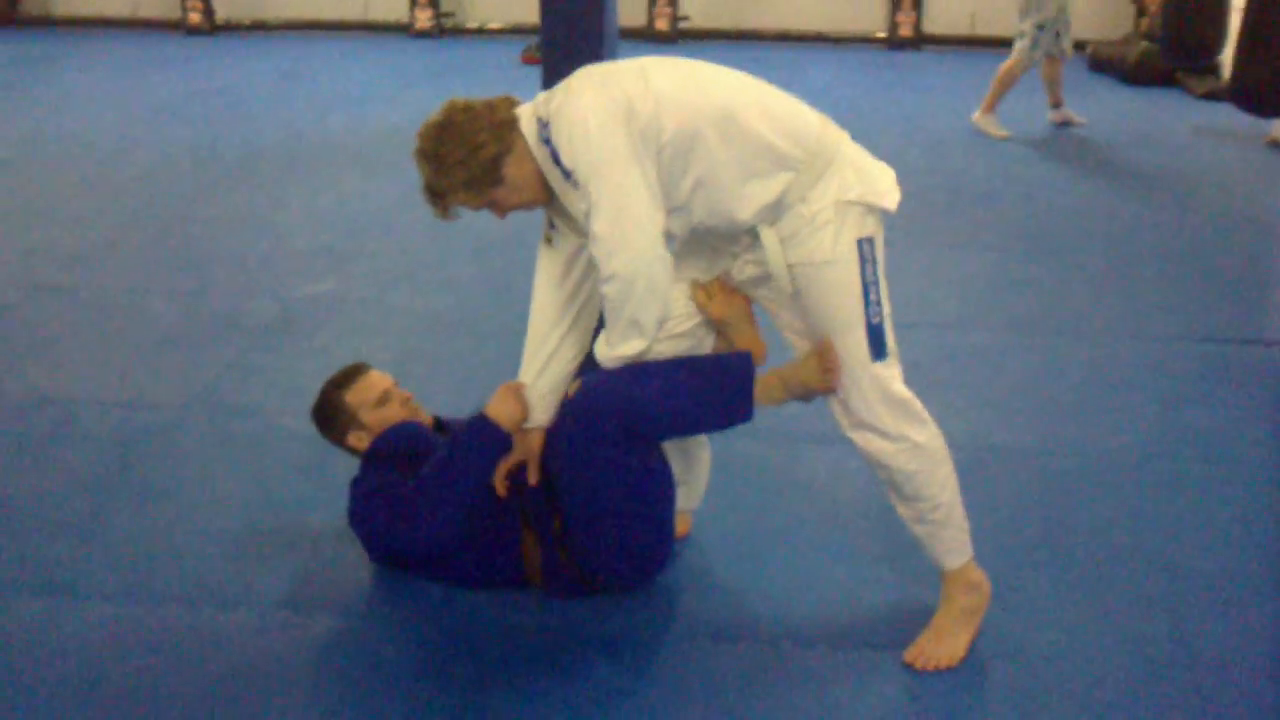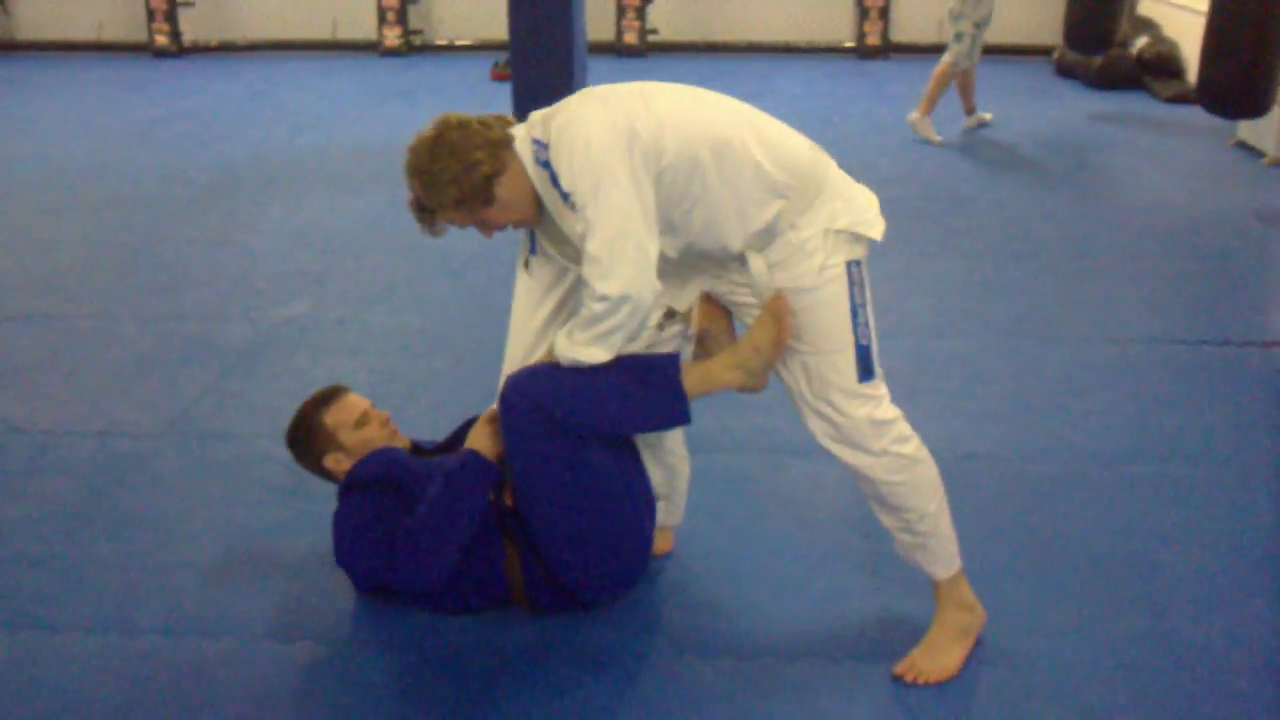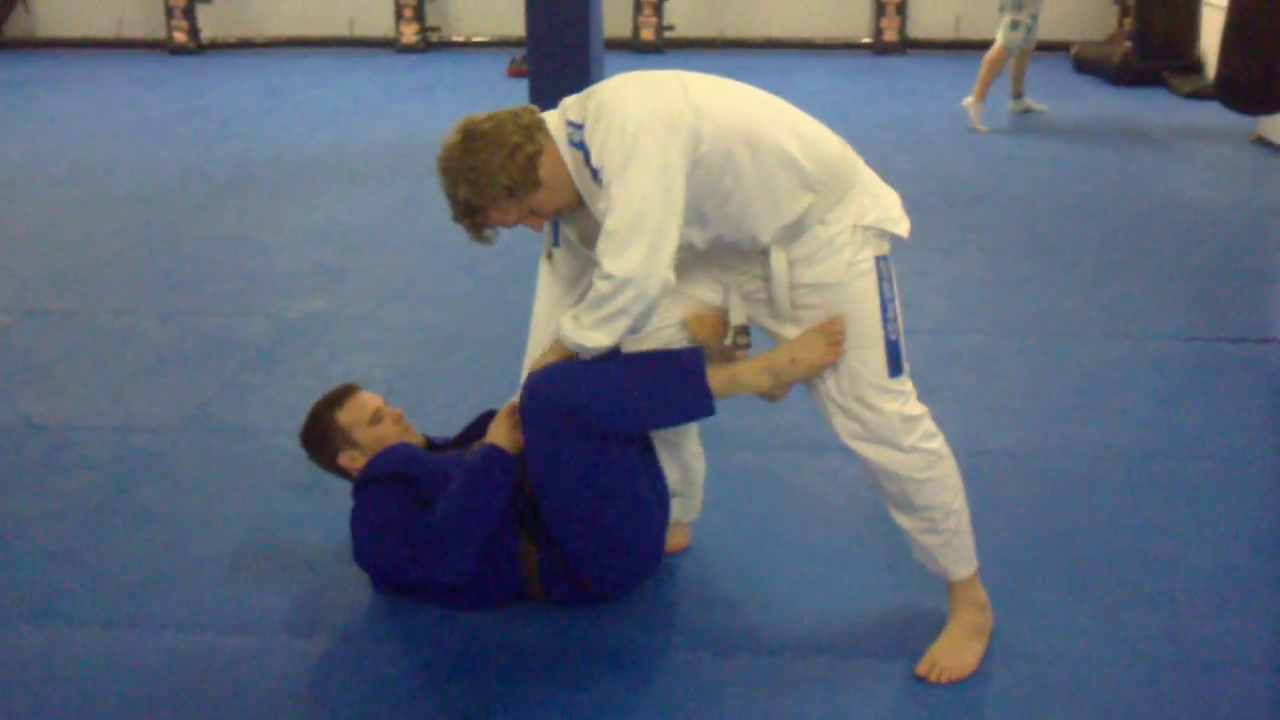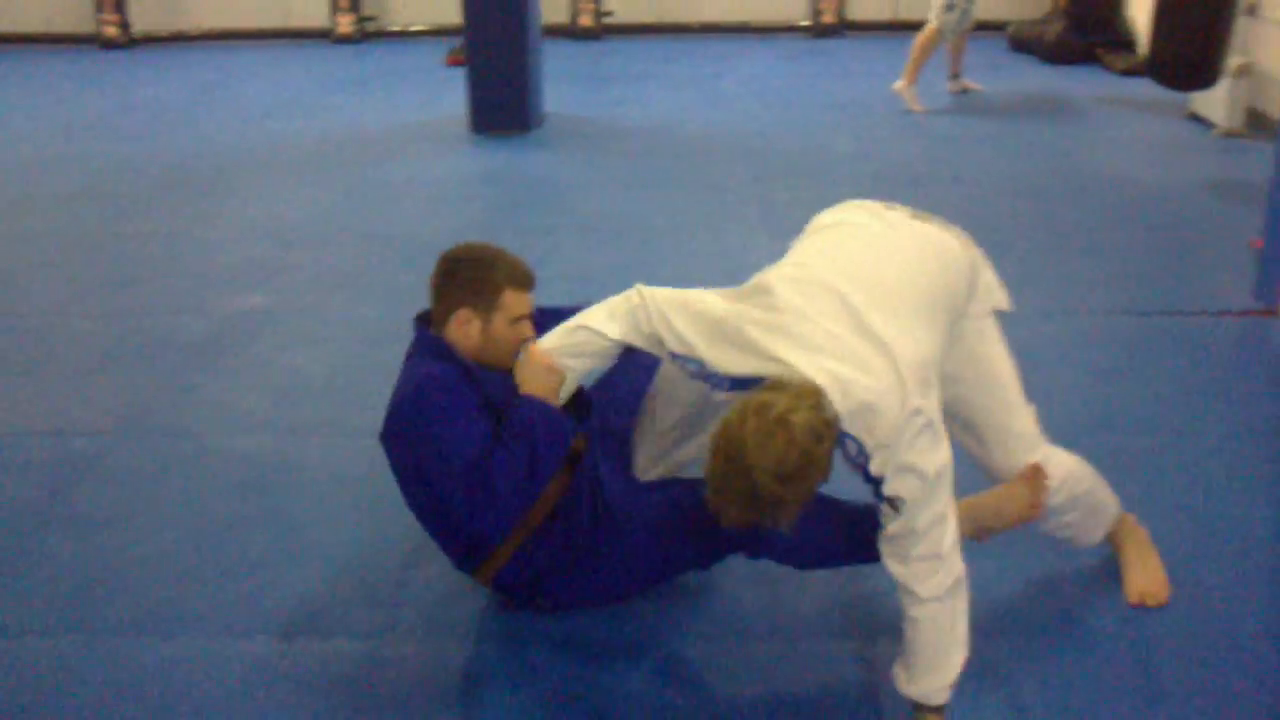
dt=1s
person 1, frame 1
left shoulder: (583, 121)
right shoulder: (558, 152)
left elbow: (635, 269)
right elbow: (563, 291)
left wrist: (610, 371)
right wrist: (535, 418)
left hip: (816, 202)
right hip: (732, 217)
left knee: (870, 401)
right knee: (660, 356)
left ankle: (961, 579)
person 1, frame 2
left shoulder: (585, 145)
right shoulder: (542, 169)
left elbow: (622, 293)
right elbow: (542, 300)
left wrist: (557, 364)
left hip: (800, 228)
left knee: (857, 422)
left ankle: (956, 602)
person 1, frame 3
left shoulder: (624, 125)
right shoulder: (569, 169)
left elbow: (634, 278)
right elbow: (564, 297)
left wrist: (558, 356)
left hip: (825, 223)
left knee: (880, 417)
left ankle: (969, 603)
person 1, frame 4
left shoulder: (892, 426)
right shoulder: (724, 334)
left elbow: (929, 573)
right elbow: (629, 309)
left hip: (943, 268)
right hip: (850, 233)
left knee: (1019, 458)
right knee: (688, 382)
left ankle: (1126, 533)
person 2, frame 1
left shoulder: (441, 436)
right shoulder: (377, 499)
right elbow: (424, 519)
right wrist: (491, 429)
left hip: (607, 495)
right hip: (606, 546)
right knee: (600, 400)
left ankle: (730, 342)
right ankle: (782, 383)
person 2, frame 2
left shoulder: (421, 457)
right shoulder: (360, 525)
right elbow: (422, 562)
right wrist: (477, 462)
left hip: (613, 514)
right hip: (592, 553)
right knee: (528, 394)
left ankle: (711, 354)
right ankle: (729, 370)
person 2, frame 3
left shoulder: (433, 455)
right shoulder: (378, 524)
right elbow: (446, 559)
right wrist: (498, 455)
left hip: (625, 501)
right hip: (603, 549)
right knee: (550, 388)
left ankle: (721, 358)
right ankle: (757, 374)
person 2, frame 4
left shoulder: (462, 352)
right shoulder: (427, 402)
right elbow: (489, 507)
right wrist: (532, 406)
right hip: (546, 552)
left knee: (642, 362)
right ankle: (953, 527)
